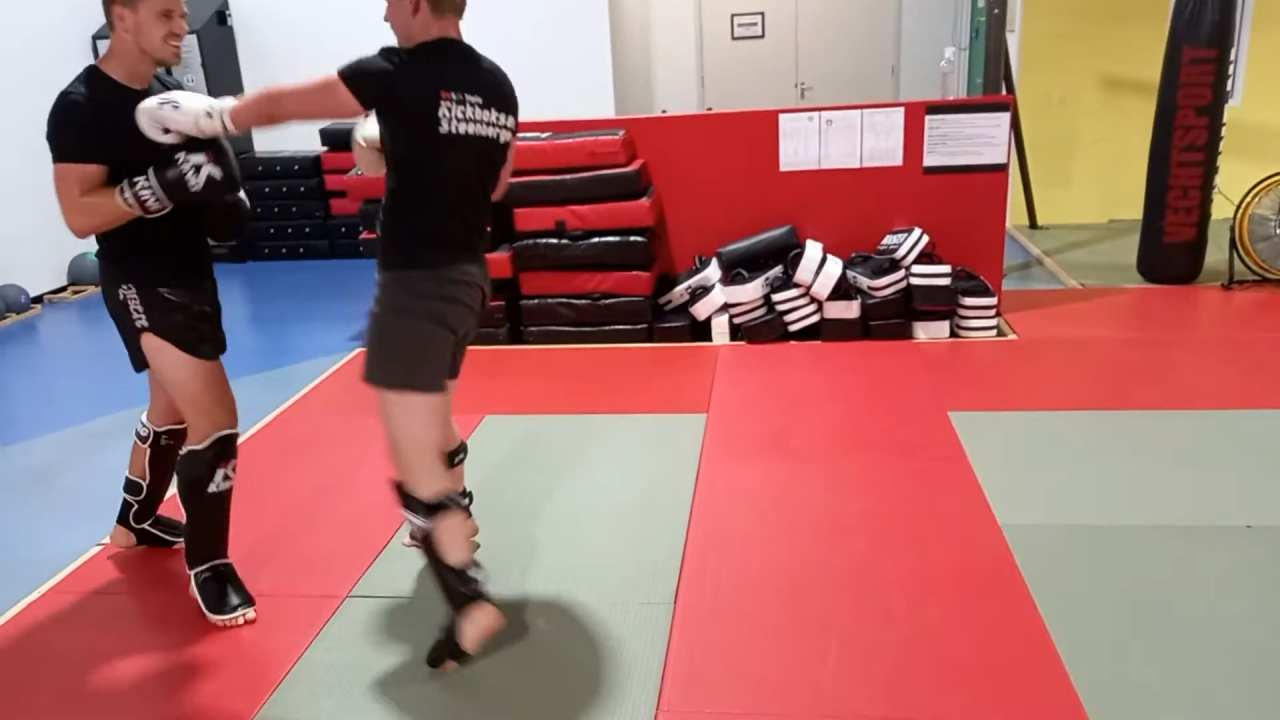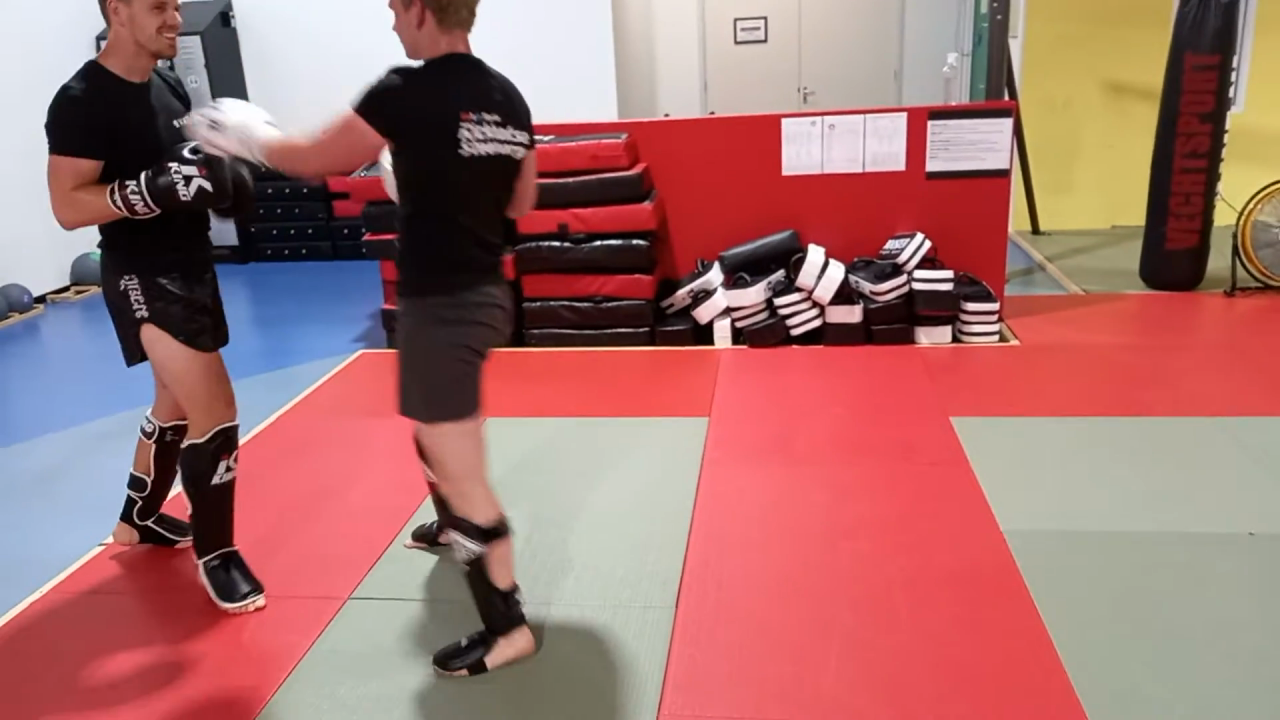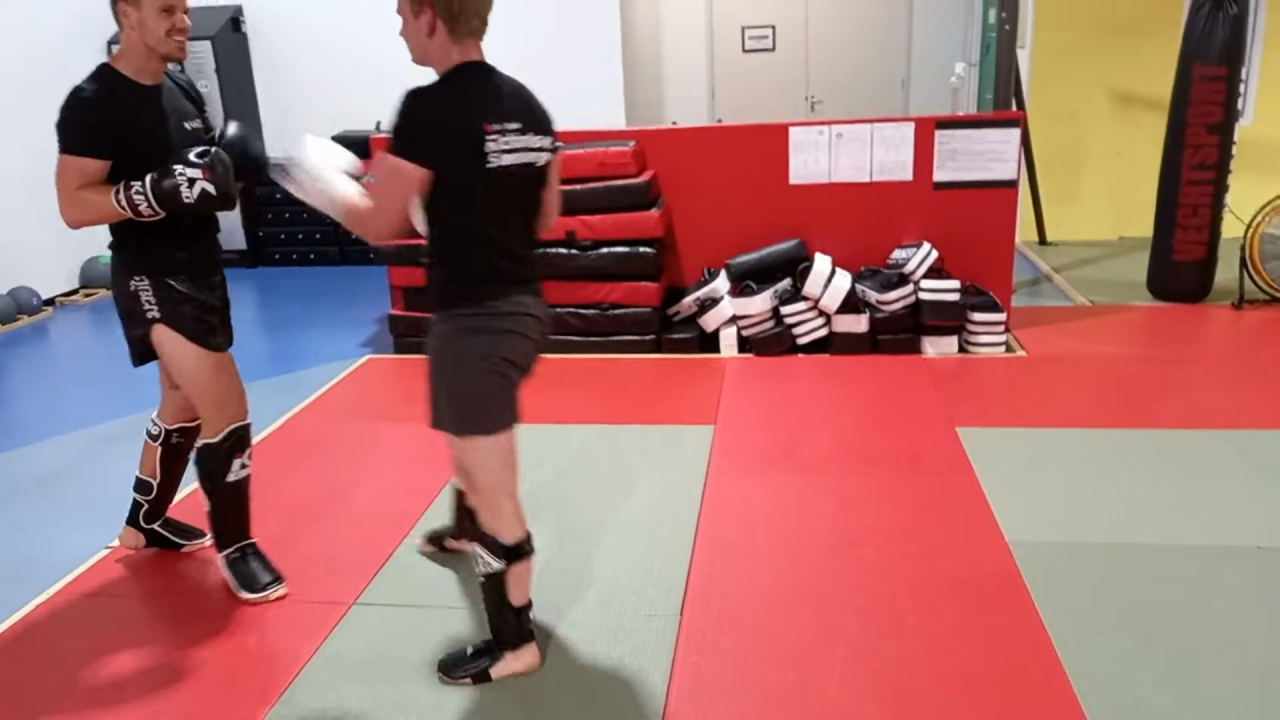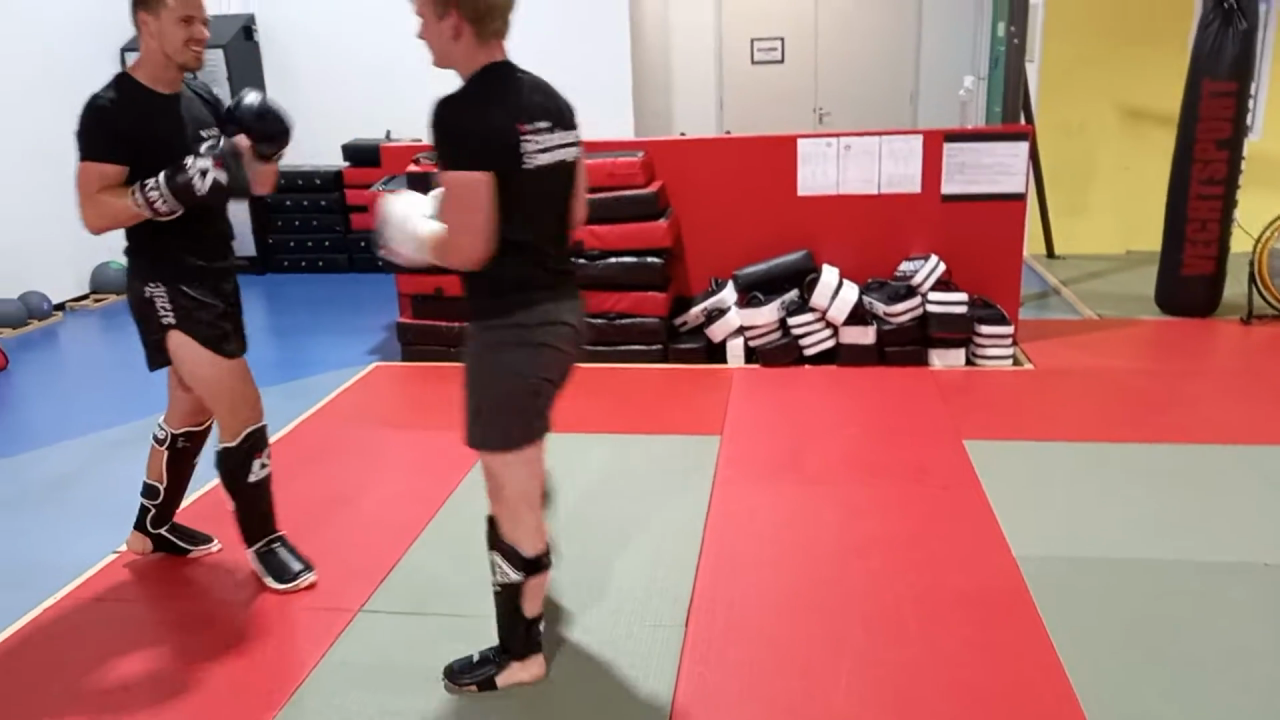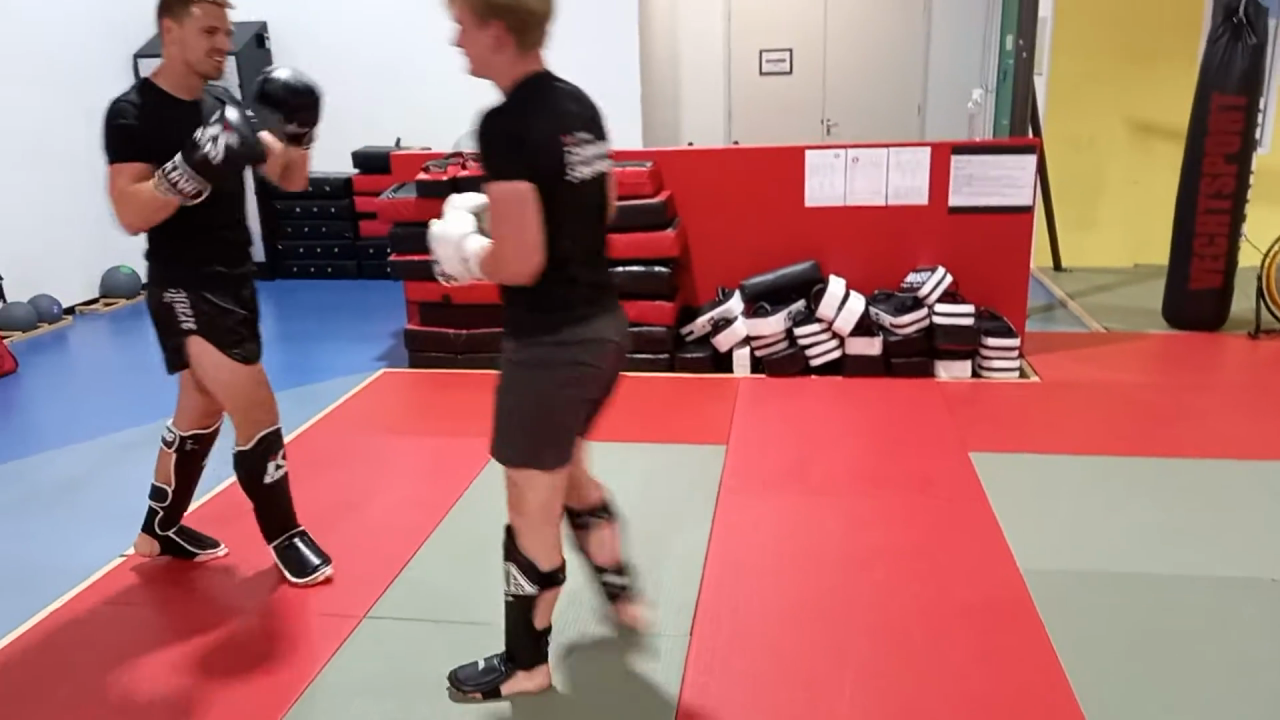
dt=0.1s
person 1, frame 1
left shoulder: (400, 71)
right shoulder: (498, 84)
left elbow: (279, 106)
left wrist: (200, 114)
left hip: (418, 284)
right hip: (467, 276)
left knee: (416, 460)
right knee: (429, 419)
left ankle: (470, 604)
right ankle: (453, 522)
person 1, frame 2
left shoulder: (411, 90)
right shoulder: (509, 99)
left elbow: (311, 160)
left wrist: (244, 131)
left hip: (442, 308)
right hip: (488, 295)
left knee: (460, 476)
right knee: (436, 430)
left ankle: (504, 624)
right ankle: (458, 530)
person 1, frame 3
left shoulder: (431, 107)
right shoulder: (526, 104)
left elbow: (379, 222)
left wrist: (324, 183)
left hip: (474, 318)
right hip: (523, 303)
left knee: (488, 487)
right knee: (471, 444)
left ankle: (513, 641)
right ankle: (470, 533)
person 1, frame 4
left shoulder: (462, 113)
right shoulder: (549, 100)
left elbow: (467, 249)
left wrist: (409, 225)
left hip: (510, 326)
right hip: (560, 311)
left knee: (508, 494)
right knee: (518, 454)
left ankle: (520, 652)
right ankle: (529, 572)
person 1, frame 5
left shoulder: (507, 124)
right shoulder: (578, 107)
left elbow: (519, 263)
left wrist: (462, 246)
left hip: (549, 344)
right hip: (602, 326)
left knee: (532, 511)
right knee: (567, 473)
left ankle: (523, 661)
right ankle: (620, 593)
person 2, frame 1
left shoulder: (167, 92)
right shoulder: (81, 105)
right elbow: (81, 216)
left wrist: (219, 195)
right wrist: (163, 184)
left hip: (189, 273)
right hip: (142, 285)
left knee: (173, 409)
right knee: (214, 416)
left ankle: (135, 519)
right ankle: (207, 567)
person 2, frame 2
left shoulder: (170, 87)
right shoulder: (80, 100)
right elbow: (68, 207)
left wrist: (223, 181)
right wrist: (153, 191)
left hip: (191, 267)
right hip: (141, 280)
left knee: (176, 403)
right knee: (215, 410)
left ankle: (139, 518)
right ankle: (216, 555)
person 2, frame 3
left shoulder: (183, 90)
right shoulder: (92, 102)
left elbow: (206, 177)
right elbow: (75, 207)
left wrist: (229, 174)
right wrist: (156, 193)
left hip: (201, 269)
right hip: (153, 280)
left knee: (183, 405)
right knee: (226, 410)
left ankle: (145, 521)
right ankle: (235, 546)
person 2, frame 4
left shoulder: (203, 99)
right shoulder: (110, 110)
left elbow: (258, 183)
right elbow: (95, 213)
left wrist: (265, 147)
right wrist: (174, 187)
left hip: (215, 277)
right hip: (167, 286)
left knee: (190, 410)
right knee: (243, 412)
left ankle: (153, 526)
right ankle: (264, 541)
person 2, frame 5
left shoulder: (223, 103)
right shoulder: (134, 113)
left elbow: (290, 178)
right elbow: (130, 214)
left wrist: (298, 127)
right wrist: (196, 163)
left hip: (233, 282)
right hip: (188, 291)
left knee: (198, 414)
right knee: (258, 415)
left ankle: (160, 529)
right ankle: (284, 536)
